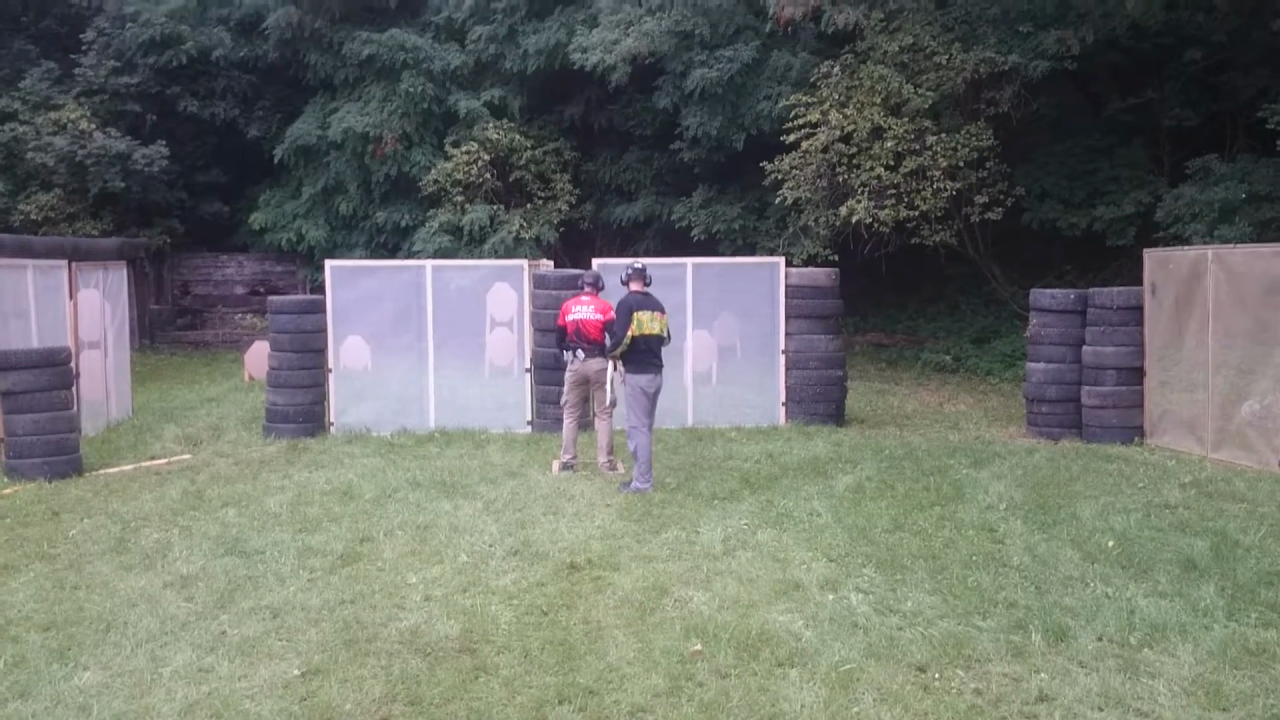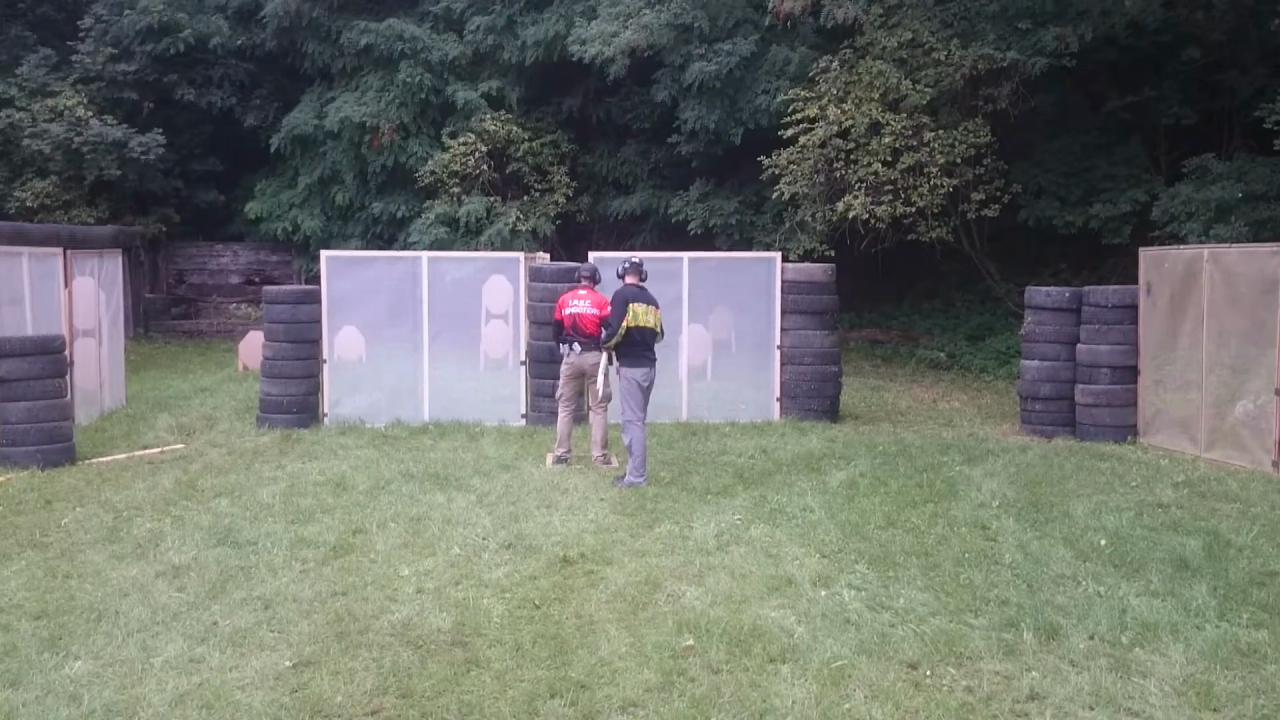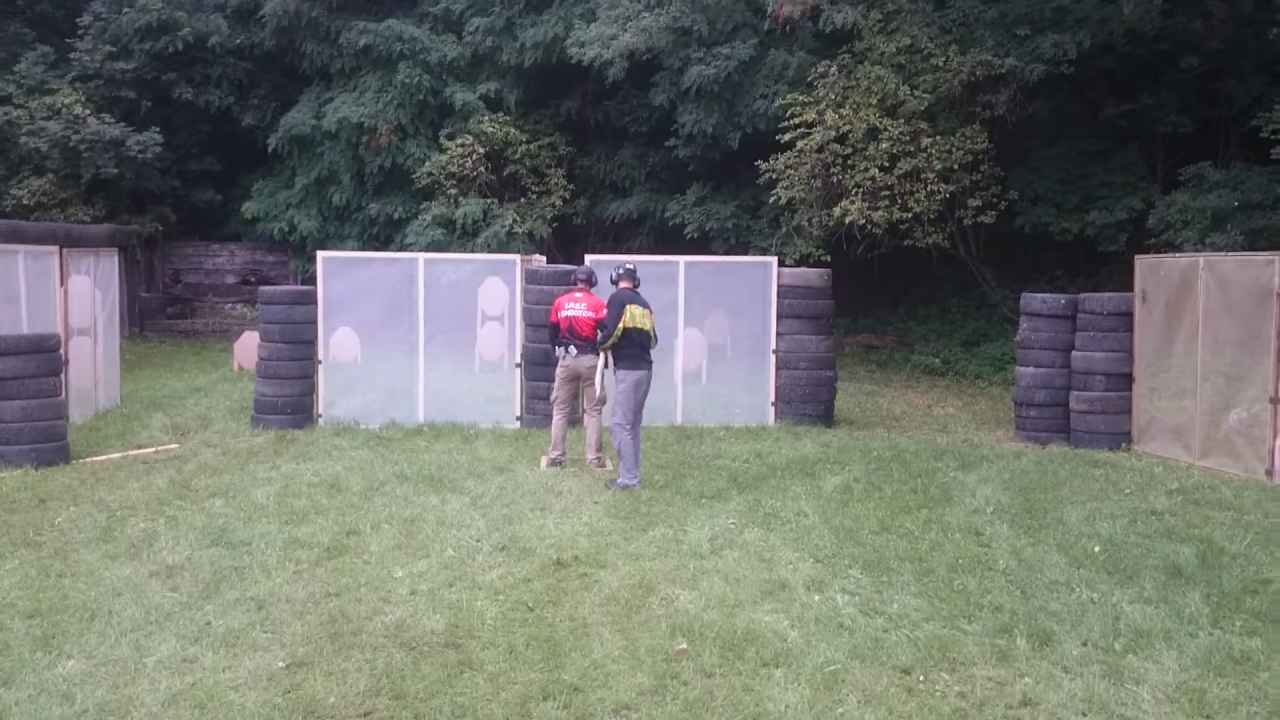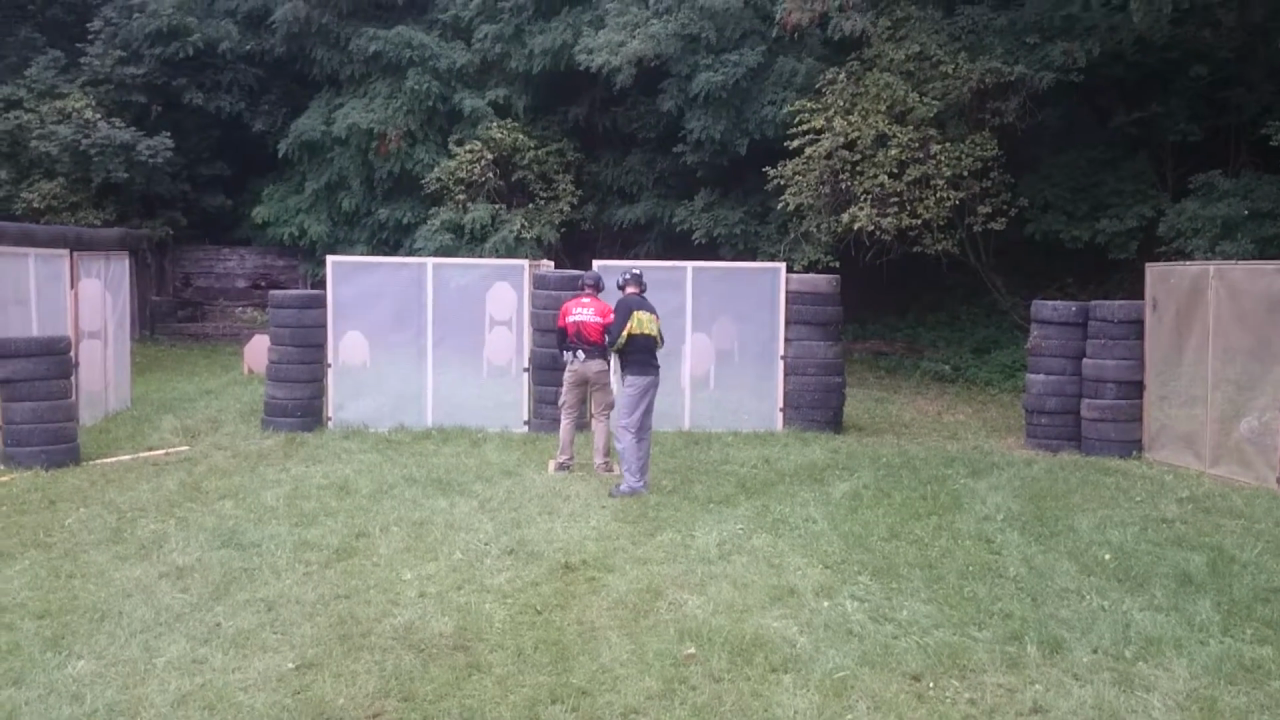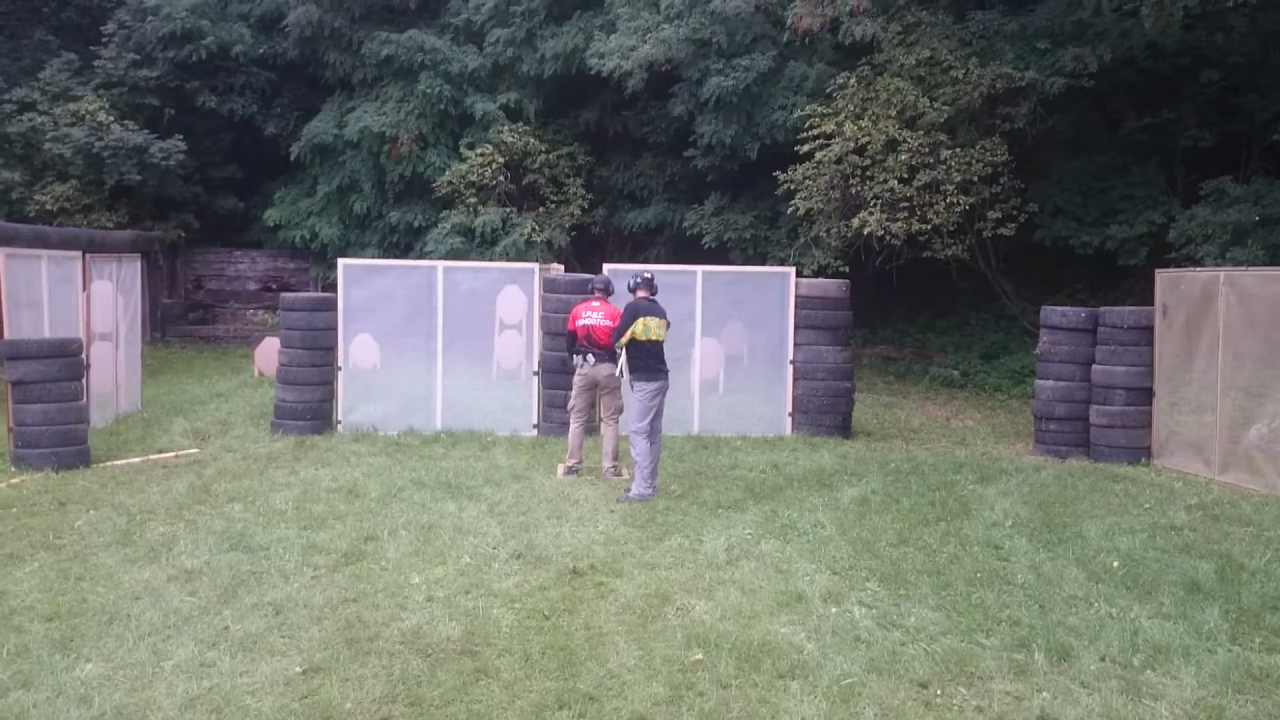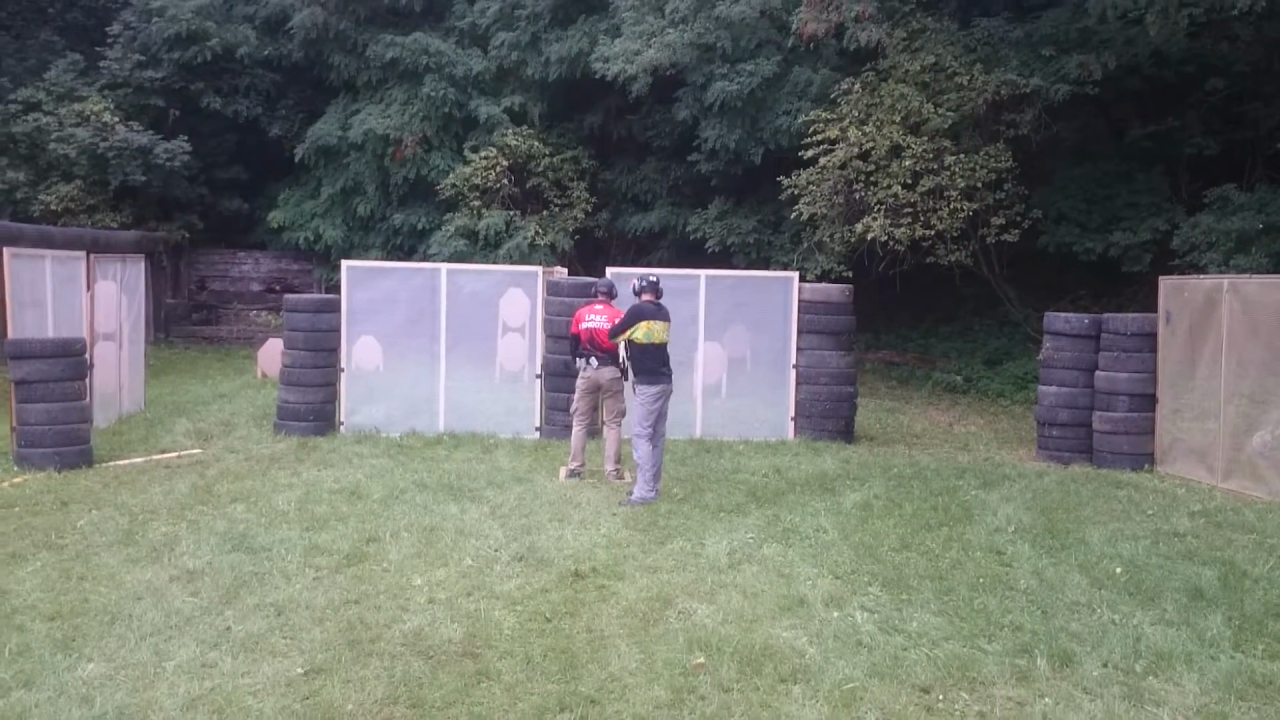
dt=0.2s
person 1, frame 1
left shoulder: (627, 302)
right shoulder: (657, 304)
left elbow: (621, 337)
right elbow: (665, 338)
left wrist: (612, 353)
left hip: (637, 372)
right hip: (655, 372)
left knee: (637, 427)
right knee: (645, 426)
left ankle: (642, 482)
right ankle: (642, 477)
person 1, frame 2
left shoulder: (622, 294)
right shoulder: (651, 299)
left elbow: (616, 328)
right elbow: (659, 334)
left wrist: (606, 345)
left hip: (631, 366)
right hip: (649, 365)
left knee: (631, 421)
right knee: (637, 420)
left ankle: (636, 477)
right ankle: (636, 471)
person 1, frame 3
left shoulder: (618, 297)
right shoulder: (643, 302)
left elbow: (612, 330)
right elbow: (652, 339)
left wrist: (603, 345)
left hip: (628, 369)
right hip: (644, 368)
left knee: (620, 423)
right knee: (633, 423)
left ankle: (629, 477)
right ankle: (631, 475)
person 1, frame 4
left shoulder: (625, 303)
right shoulder: (649, 307)
left elbow: (617, 336)
right elbow: (659, 341)
left wrist: (612, 347)
left hip: (636, 374)
right hip: (651, 372)
left knee: (626, 427)
right knee: (643, 429)
left ankle: (631, 483)
right ankle: (640, 479)
person 1, frame 5
left shoulder: (634, 307)
right shoulder: (659, 310)
left elbow: (617, 339)
left wrist: (623, 343)
left hip: (645, 380)
right hip: (660, 377)
left knee: (638, 433)
right knee: (653, 433)
left ankle: (642, 489)
right ankle: (649, 484)
person 1, frame 6
left shoulder: (638, 310)
right shoulder: (663, 312)
left elbow: (613, 335)
left wrist: (619, 322)
left hip: (648, 383)
right hip: (664, 381)
left knee: (641, 436)
right knee: (657, 436)
left ankle: (644, 493)
right ankle: (651, 487)
person 2, frame 1
left shoulder: (567, 306)
right shoulder: (604, 306)
left elbow: (560, 338)
left hip: (575, 363)
right hip: (599, 363)
left knee: (570, 414)
right knee: (604, 414)
left ankle: (567, 461)
right ankle: (606, 461)
person 2, frame 2
left shoulder: (564, 300)
right shoulder: (601, 301)
left elbow: (556, 331)
left hip: (571, 356)
right hip: (595, 356)
left knee: (565, 407)
right knee: (599, 407)
left ankle: (561, 454)
right ankle: (600, 455)
person 2, frame 3
left shoulder: (560, 302)
right shoulder: (597, 304)
left elbow: (552, 333)
right wrist: (603, 352)
left hip: (566, 359)
right hip: (590, 359)
left knee: (560, 410)
right knee: (593, 411)
left ankle: (555, 457)
right ankle: (594, 458)
person 2, frame 4
left shoulder: (568, 307)
right shoulder: (605, 309)
left elbow: (560, 338)
right wrist: (611, 358)
left hip: (574, 364)
right hip: (598, 364)
left knee: (568, 415)
right knee: (601, 415)
left ankle: (563, 461)
right ankle: (602, 463)
person 2, frame 5
left shoulder: (577, 311)
right shoulder: (614, 312)
left elbow: (570, 341)
left hip: (584, 367)
right hip: (608, 368)
left knee: (577, 418)
right knee: (610, 419)
left ankle: (572, 465)
right ankle: (610, 467)
person 2, frame 6
left shoulder: (580, 314)
right shoulder: (617, 315)
left elbow: (573, 343)
right wrist: (624, 365)
left hip: (587, 371)
right hip: (611, 371)
left knee: (580, 421)
right knee: (613, 423)
left ankle: (574, 468)
right ankle: (613, 470)
